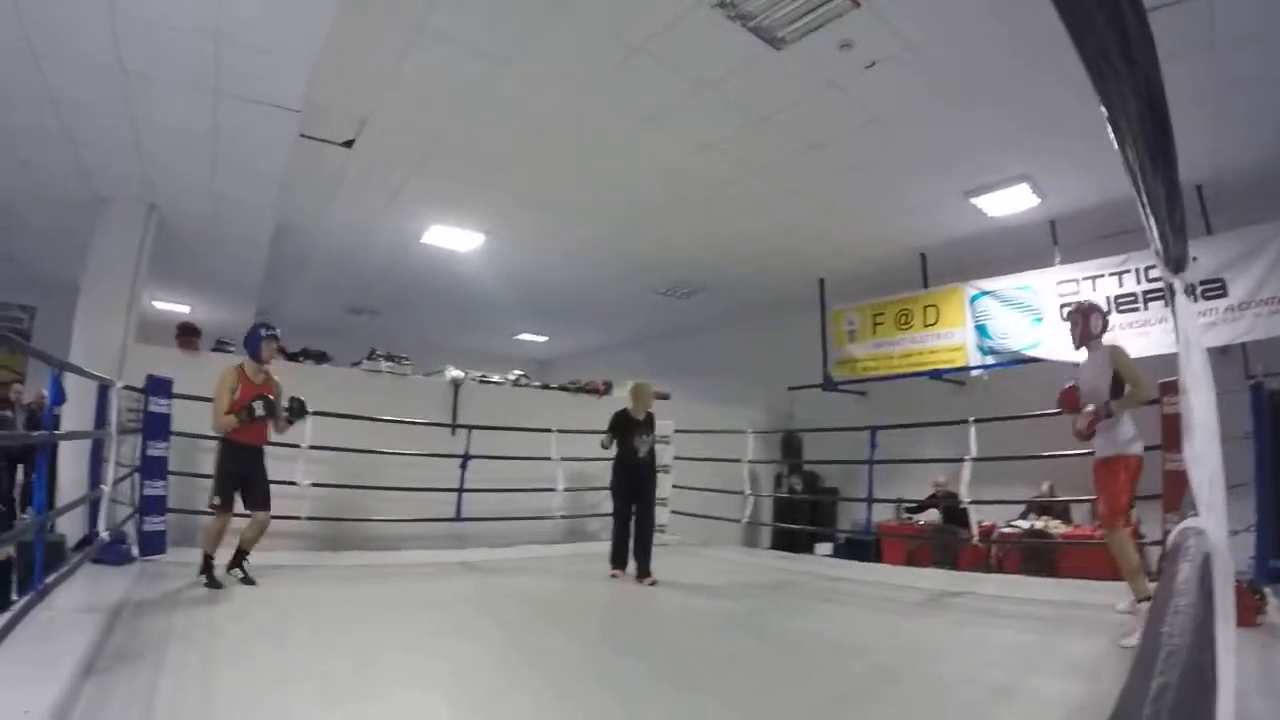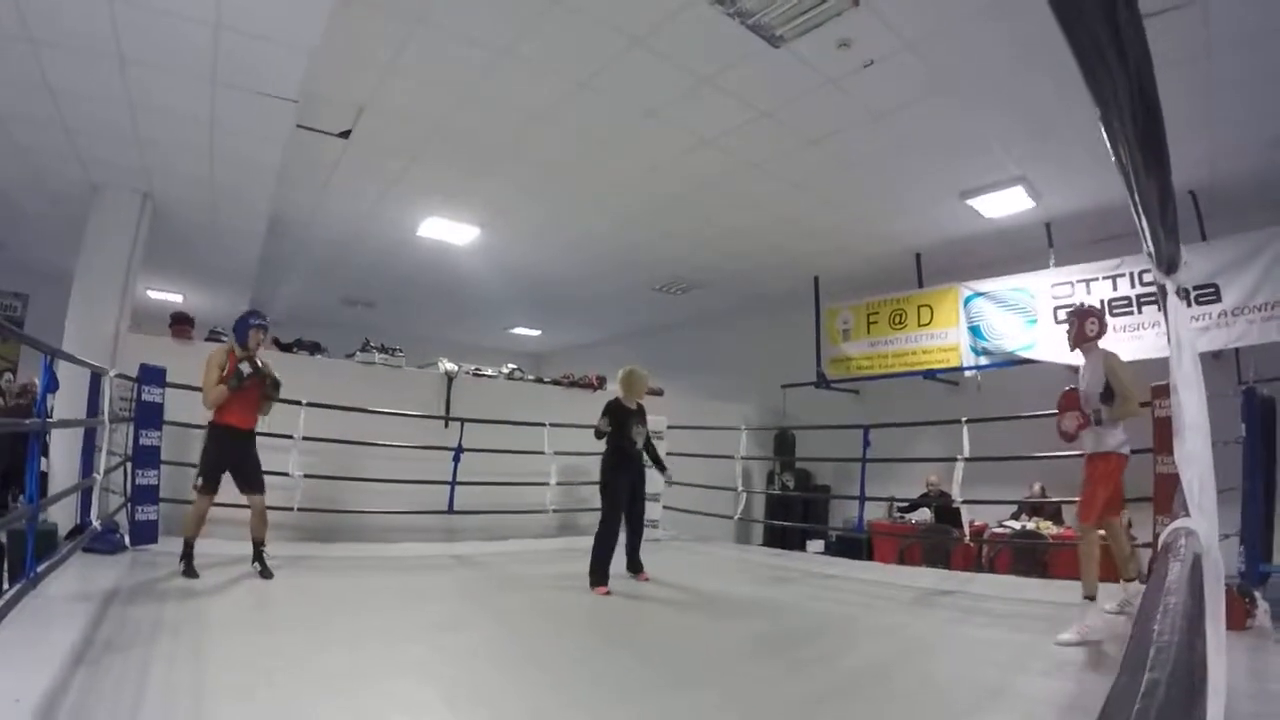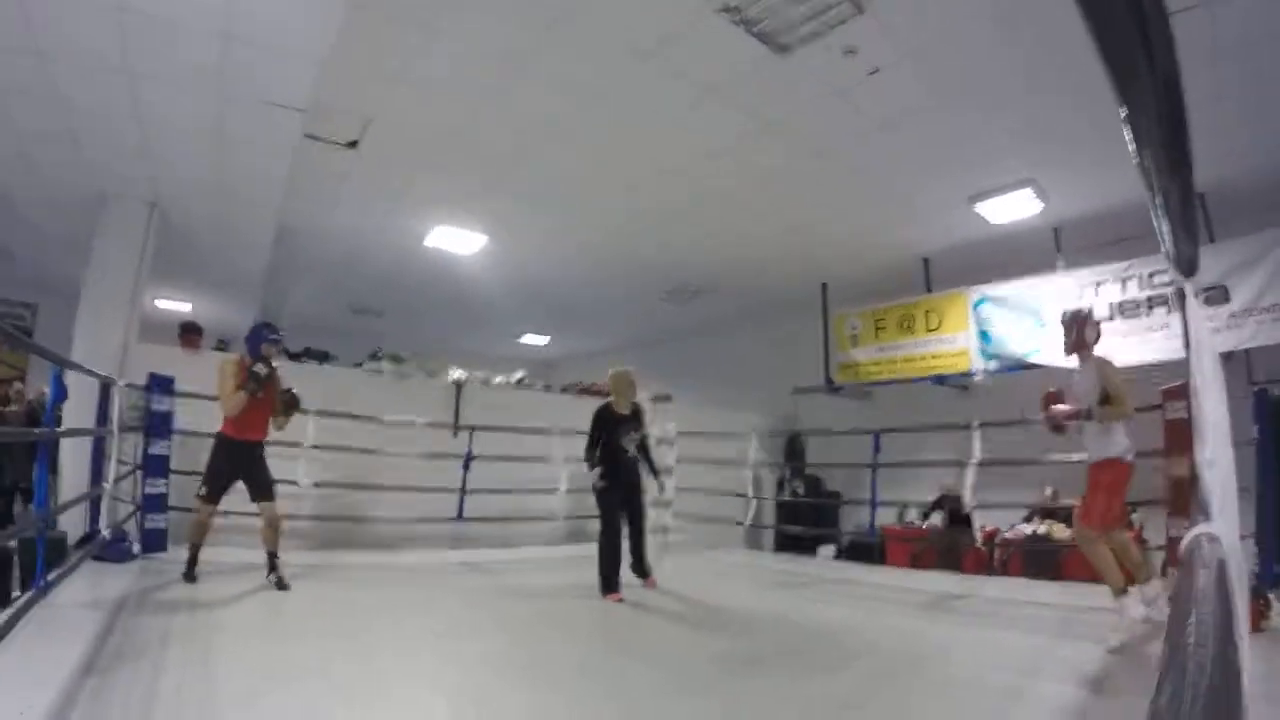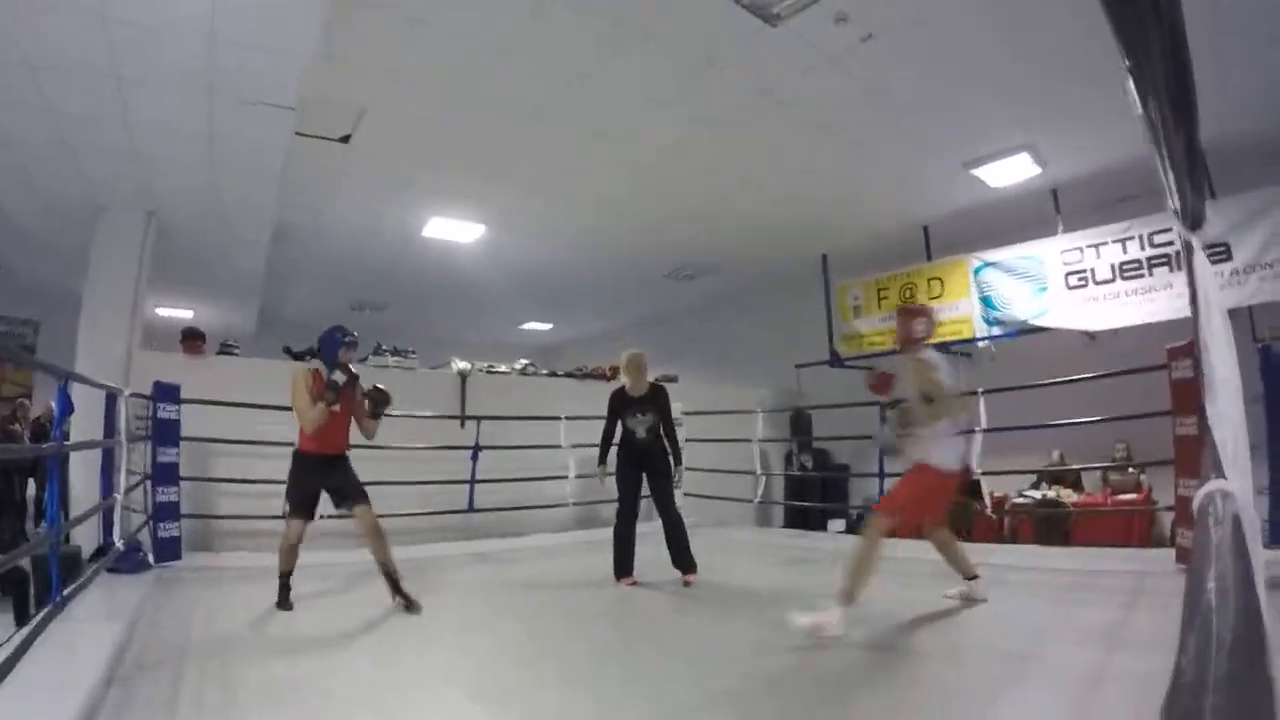
dt=0.7s
person 1, frame 1
left shoulder: (1113, 354)
right shoulder: (1085, 367)
left elbow: (1143, 391)
left wrist: (1101, 411)
right wrist: (1079, 410)
left hip: (1123, 452)
right hip: (1104, 452)
left knee: (1113, 530)
right knee: (1116, 527)
left ankle: (1149, 614)
right ankle: (1142, 593)
person 1, frame 2
left shoulder: (1108, 360)
right shoulder: (1086, 365)
left elbow: (1133, 406)
left wrist: (1089, 420)
right wrist: (1074, 413)
left hip: (1109, 451)
right hip: (1096, 451)
left knee: (1087, 525)
right knee: (1111, 522)
left ankle: (1088, 618)
right ankle: (1132, 591)
person 1, frame 3
left shoulder: (1101, 366)
right shoulder: (1079, 375)
left elbow: (1123, 409)
left wrist: (1080, 413)
right wrist: (1063, 415)
left hip: (1114, 458)
right hip: (1099, 459)
left knee: (1085, 533)
right knee: (1112, 531)
left ankle: (1127, 606)
right ankle: (1151, 590)
person 1, frame 4
left shoulder: (919, 363)
right shoulder: (934, 363)
left elbow: (954, 406)
left wrist: (914, 421)
right wrist: (897, 395)
left hip: (935, 464)
right hip: (947, 463)
left knee: (875, 527)
right knee: (933, 528)
left ankle: (836, 614)
right ankle: (972, 584)
person 2, frame 1
left shoulder: (274, 384)
right shoulder: (232, 377)
left elbow: (277, 428)
right elbow: (218, 425)
left wrist: (290, 416)
right wrist: (248, 413)
left hip: (255, 454)
right hip: (230, 452)
left knee: (261, 518)
right knee: (222, 517)
left ankle: (237, 563)
right ankle: (206, 568)
person 2, frame 2
left shoulder: (262, 367)
right shoulder: (220, 357)
right elbow: (208, 401)
left wrist: (271, 395)
right wrist: (235, 379)
left hip: (246, 439)
right hip: (220, 435)
left knee: (259, 504)
right knee: (203, 502)
left ankle: (258, 557)
right ankle: (186, 556)
person 2, frame 3
left shoulder: (273, 379)
right shoulder: (232, 368)
left elbow: (279, 425)
right elbow: (230, 409)
left wrist: (287, 411)
right wrist: (252, 383)
left hip: (255, 452)
right hip: (228, 447)
left knee: (271, 514)
right knee: (205, 512)
left ankle: (273, 569)
right ankle: (191, 562)
person 2, frame 4
left shoulder: (353, 385)
right shoulder: (304, 378)
left elbow: (369, 433)
right elbow: (309, 425)
left wrist: (376, 411)
right wrist: (332, 392)
left hip: (337, 462)
right hip: (307, 462)
left knee: (370, 522)
right knee: (294, 535)
left ankle: (395, 588)
right ankle: (284, 588)
person 3, frame 1
left shoulder: (650, 418)
right shoulder: (620, 417)
right elbow: (608, 441)
left wrist: (653, 474)
right wrist: (605, 442)
left hip: (645, 475)
right hip: (623, 474)
left knee: (646, 522)
right knee: (622, 520)
left ankle: (644, 571)
right ankle: (618, 564)
person 3, frame 2
left shoulder: (640, 409)
right shoulder: (613, 406)
left elbow: (647, 442)
right elbow: (600, 435)
left wrist: (662, 468)
right wrist: (600, 429)
left hip: (636, 469)
right hip: (615, 469)
left knee: (636, 520)
right knee: (610, 521)
left ankle: (635, 566)
right ankle: (598, 579)
person 3, frame 3
left shoulder: (636, 410)
right shoulder: (603, 413)
right elbow: (592, 446)
left wrist: (655, 473)
right wrist: (594, 467)
left hip: (631, 475)
right hip: (609, 478)
left knee: (637, 524)
right knee: (611, 530)
left ankle: (641, 568)
right ankle: (610, 586)
person 3, frame 4
left shoulder: (659, 392)
right shoulder: (617, 396)
left elbow: (669, 428)
right elbow: (609, 430)
left wrist: (678, 461)
right wrist: (602, 462)
left hip: (657, 457)
right hip: (628, 460)
left knee: (668, 511)
right knee: (626, 514)
left ankle: (687, 566)
right ankle: (623, 571)
